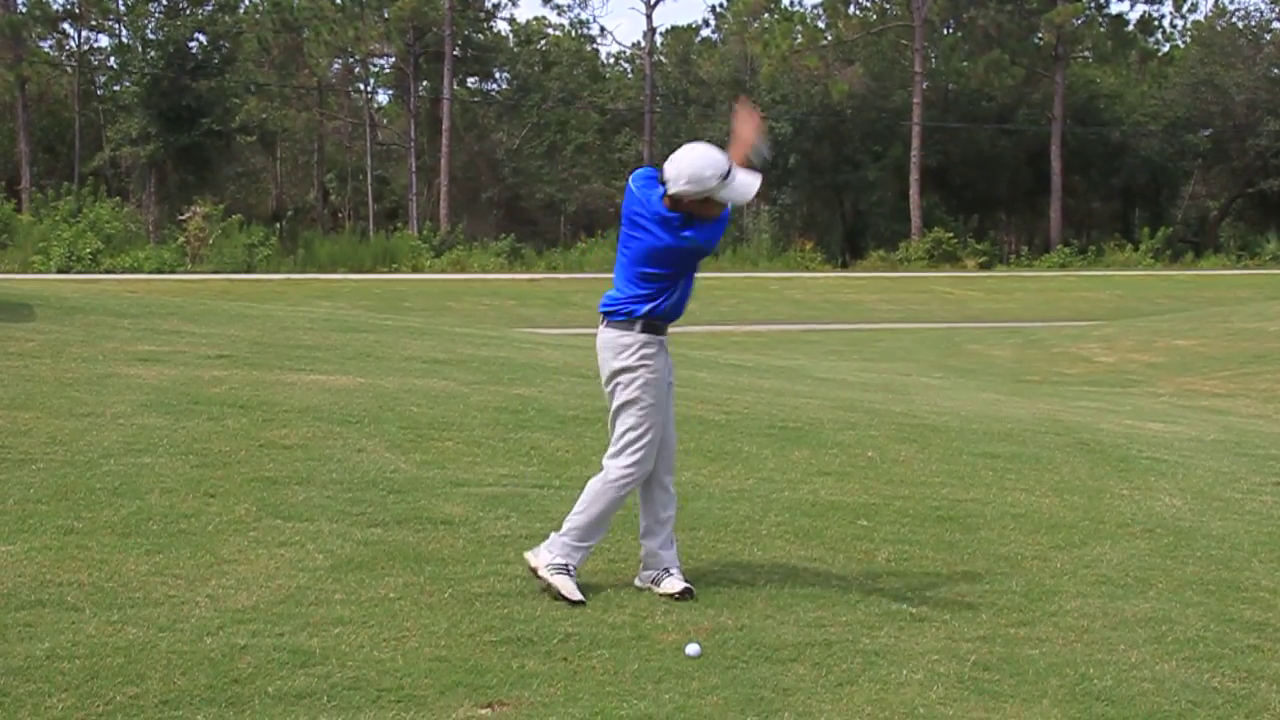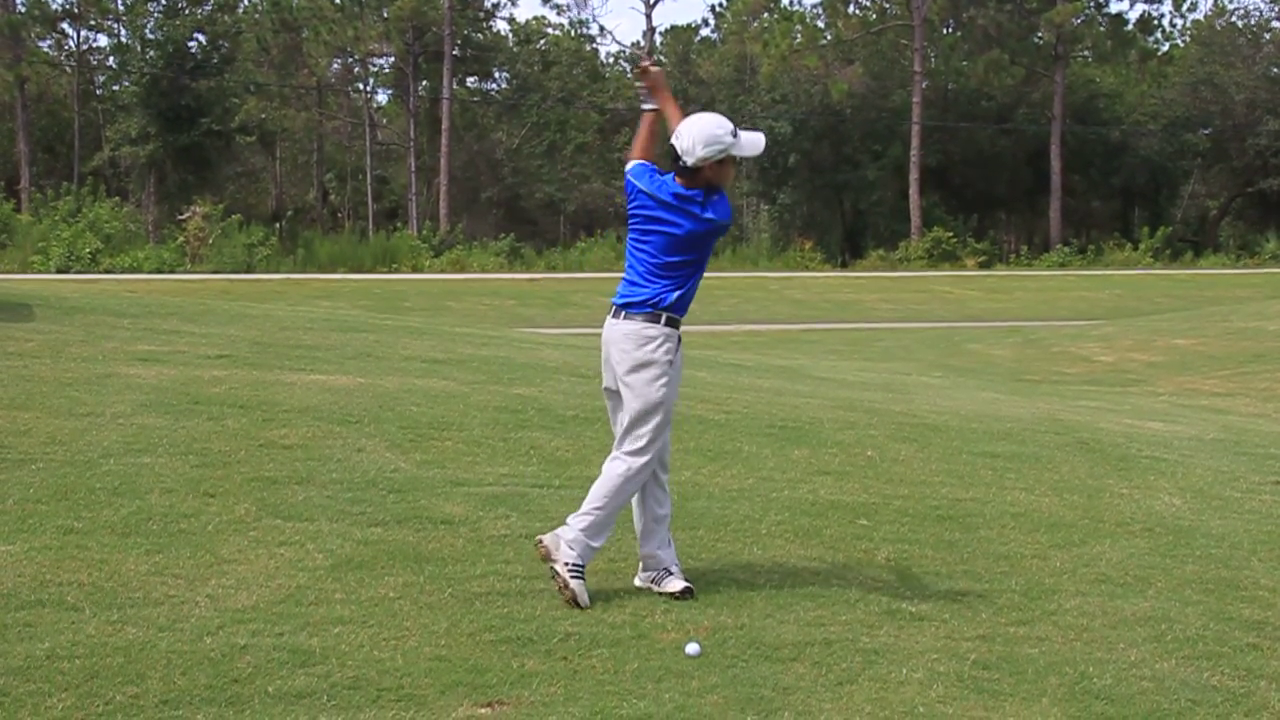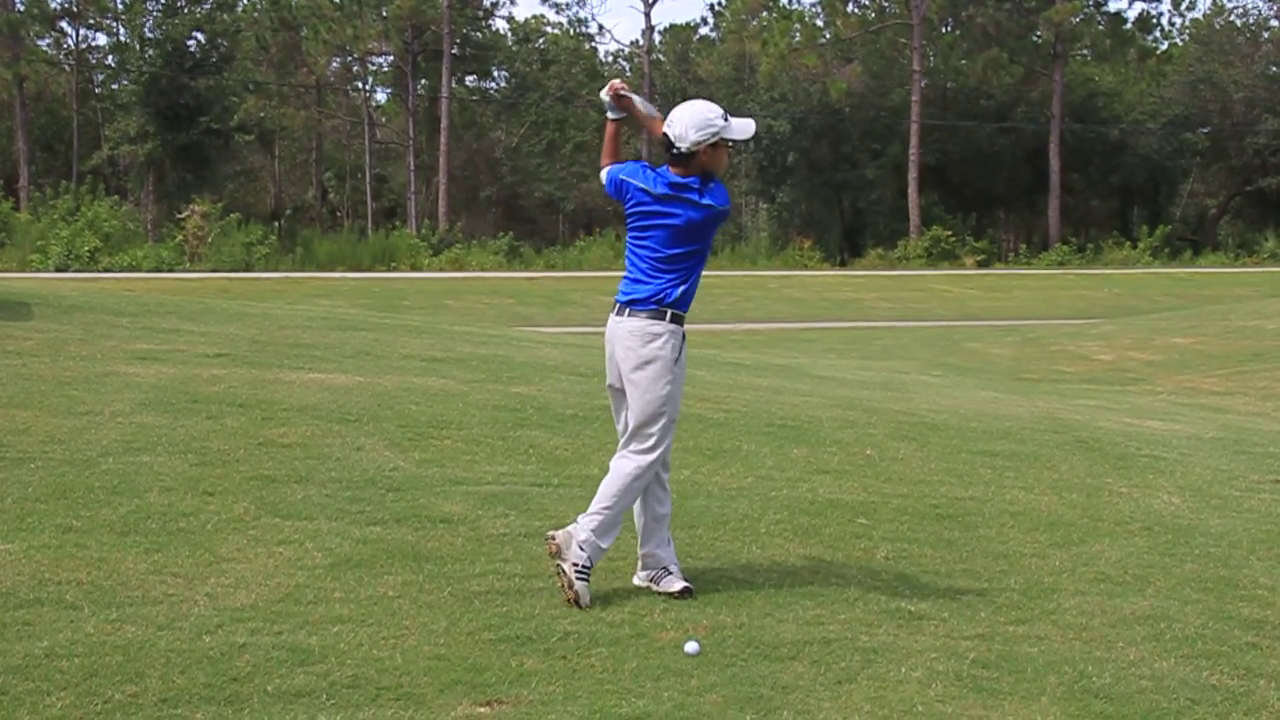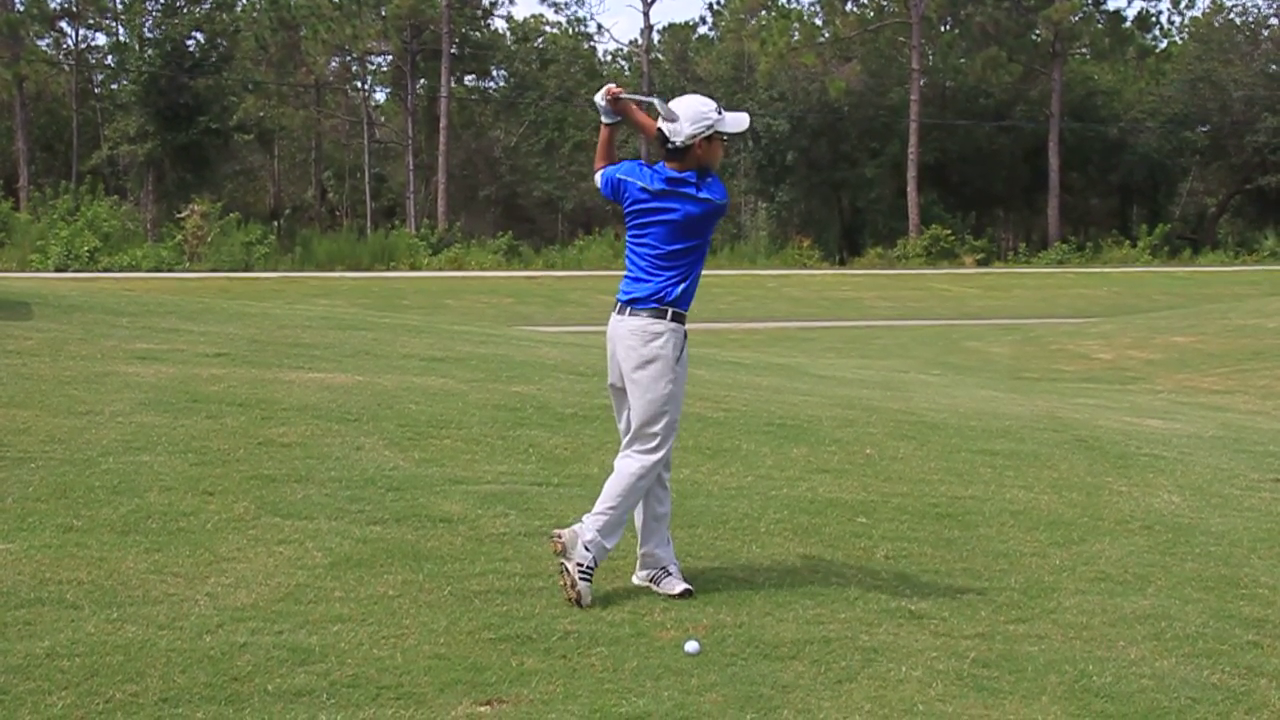
dt=0.2s
person 1, frame 1
left shoulder: (641, 187)
right shoulder: (694, 236)
right elbow: (726, 210)
left wrist: (741, 141)
right wrist: (745, 141)
left hip: (640, 338)
right hip: (637, 344)
left knee: (660, 458)
right knee: (631, 459)
left ankle: (658, 564)
right ankle: (558, 553)
person 1, frame 2
left shoulder: (644, 185)
right shoulder: (714, 215)
left elbow: (638, 160)
left wrist: (651, 105)
right wrist: (665, 97)
left hip: (624, 327)
right hip: (650, 337)
left knee: (651, 456)
right knee: (639, 455)
left ankle: (657, 564)
right ankle: (571, 543)
person 1, frame 3
left shoulder: (637, 181)
right shoulder: (713, 204)
left elbow: (607, 168)
right elbow: (672, 140)
left wrist: (615, 114)
right wrist: (637, 108)
left hip: (625, 325)
right hip: (655, 333)
left knee: (648, 452)
right knee: (644, 452)
left ankle: (655, 563)
right ankle: (580, 542)
person 1, frame 4
left shoulder: (633, 179)
right shoulder: (711, 199)
left elbow: (600, 173)
right elbow: (676, 151)
left wrist: (609, 119)
right wrist: (631, 111)
left hip: (627, 323)
right hip: (656, 331)
left knee: (647, 450)
right knee: (648, 451)
left ankle: (654, 562)
right ankle: (586, 542)
